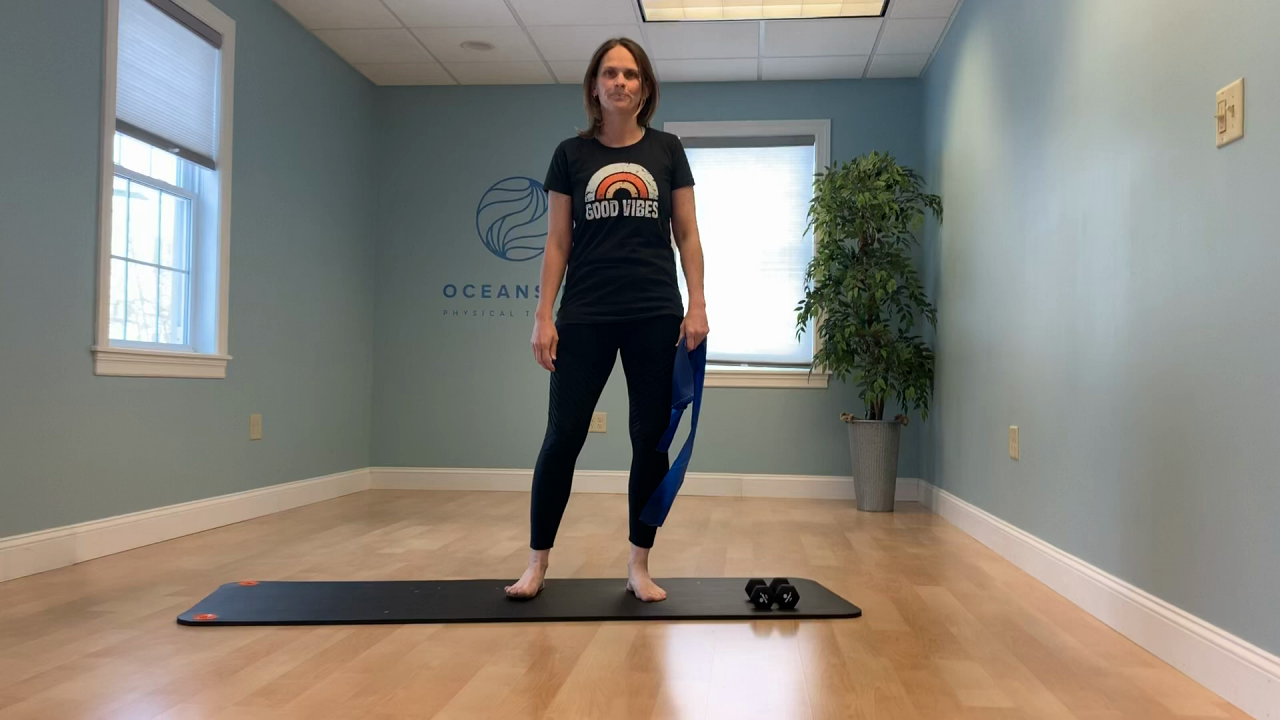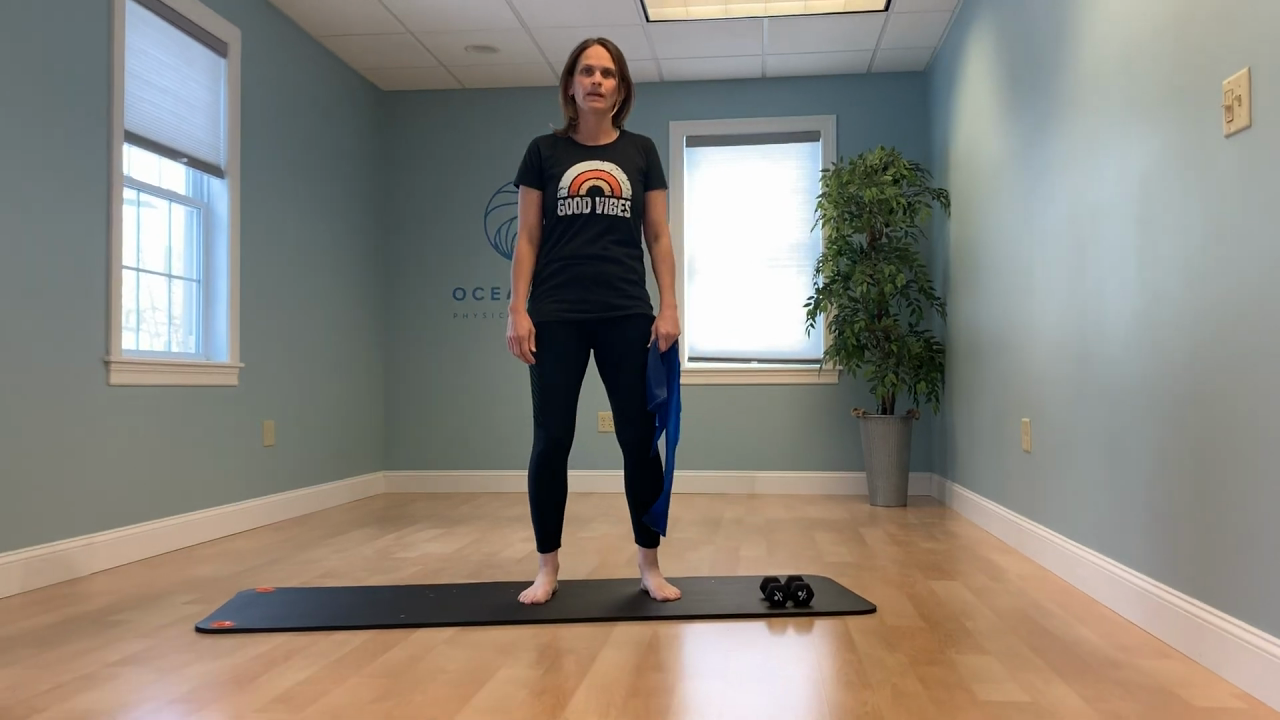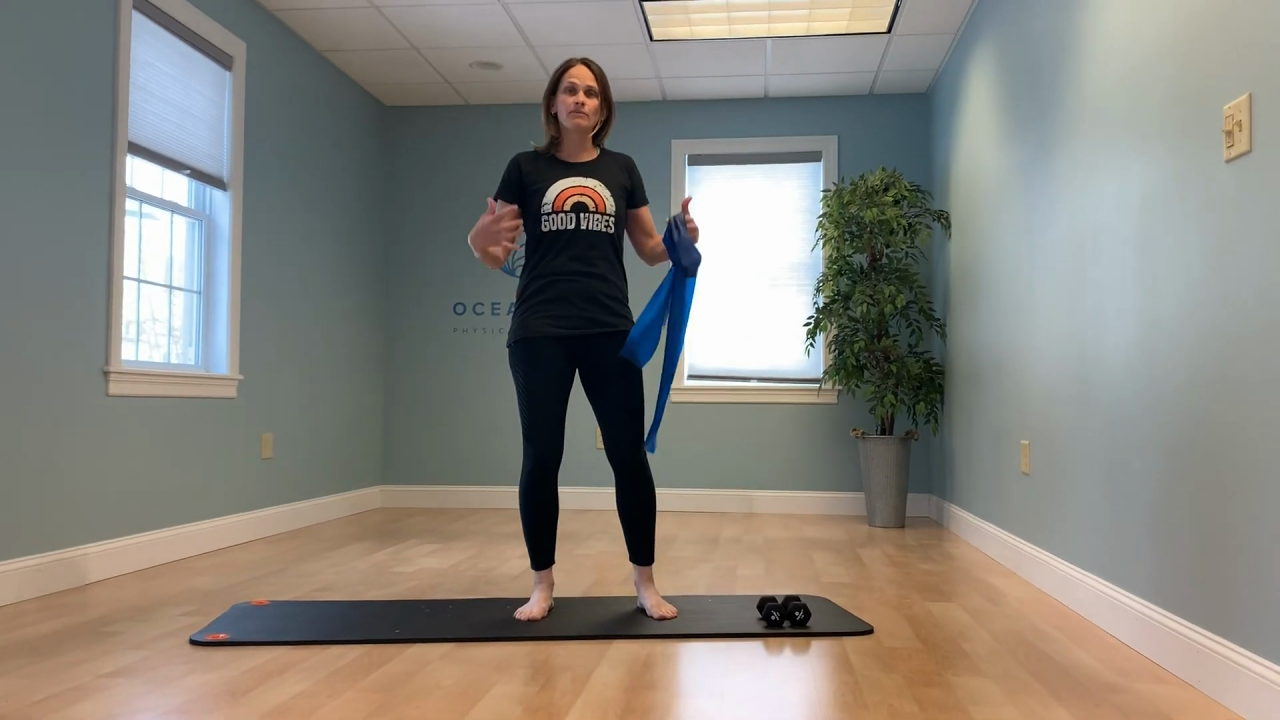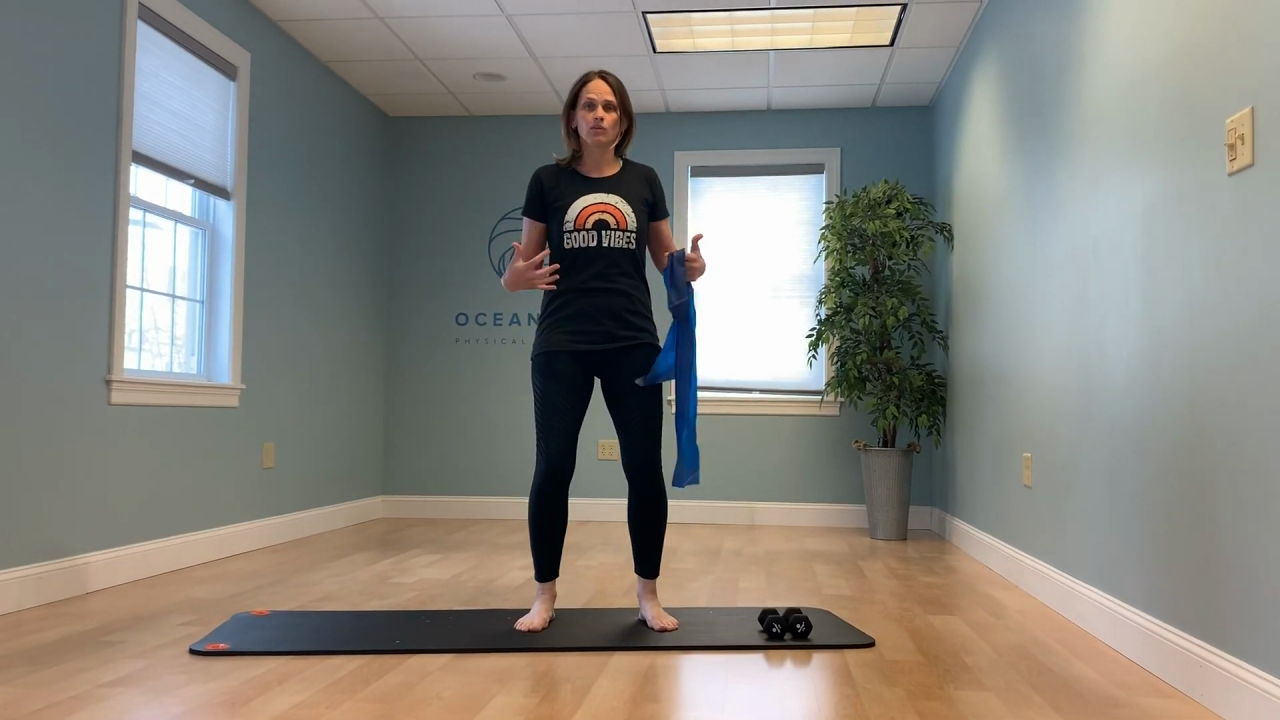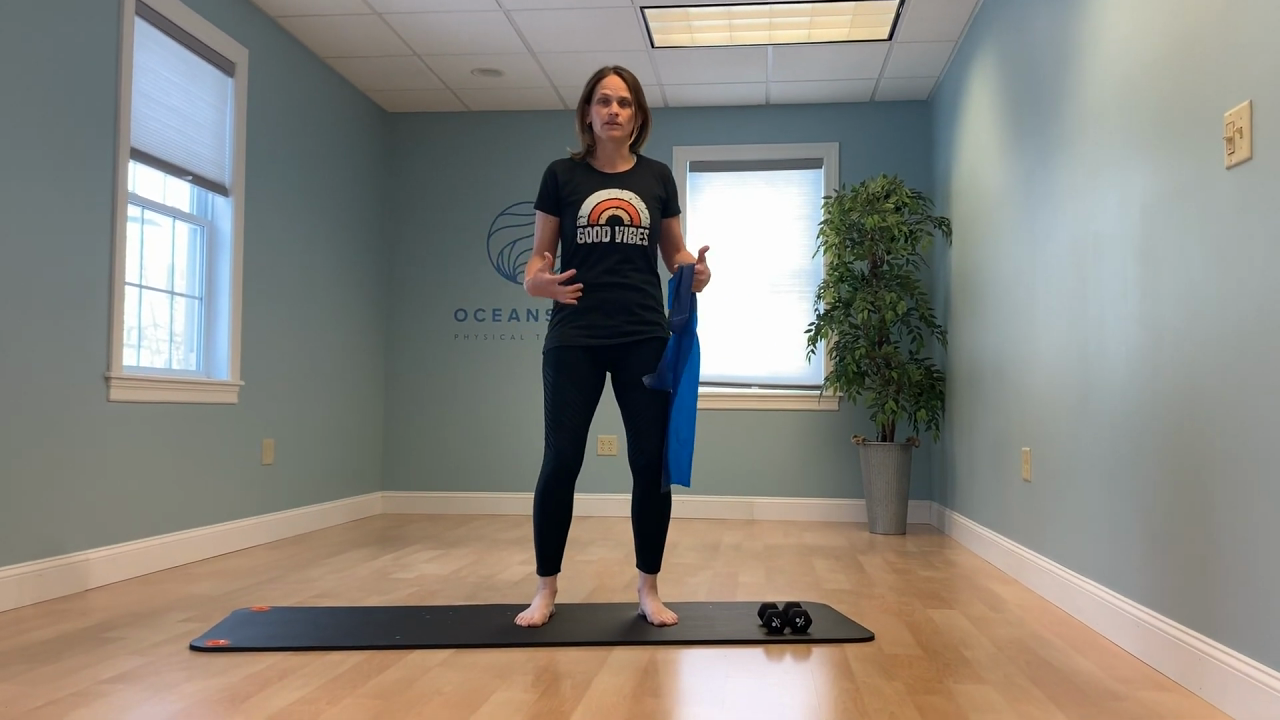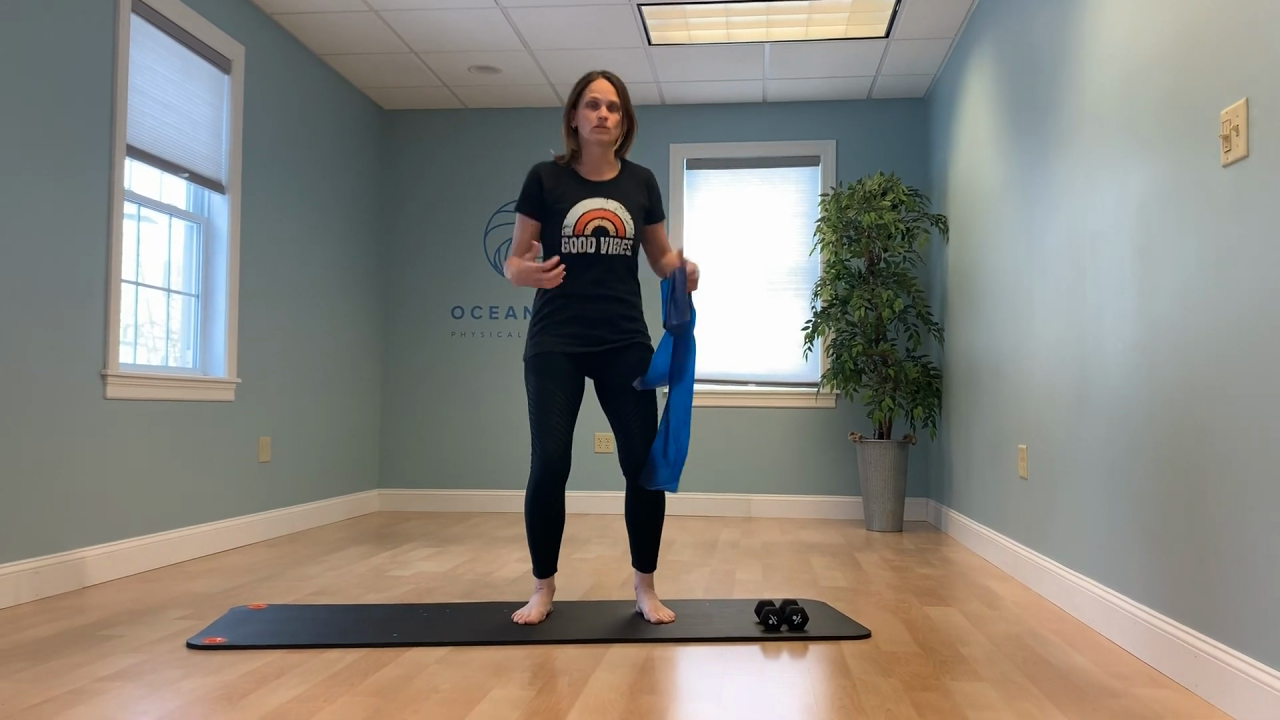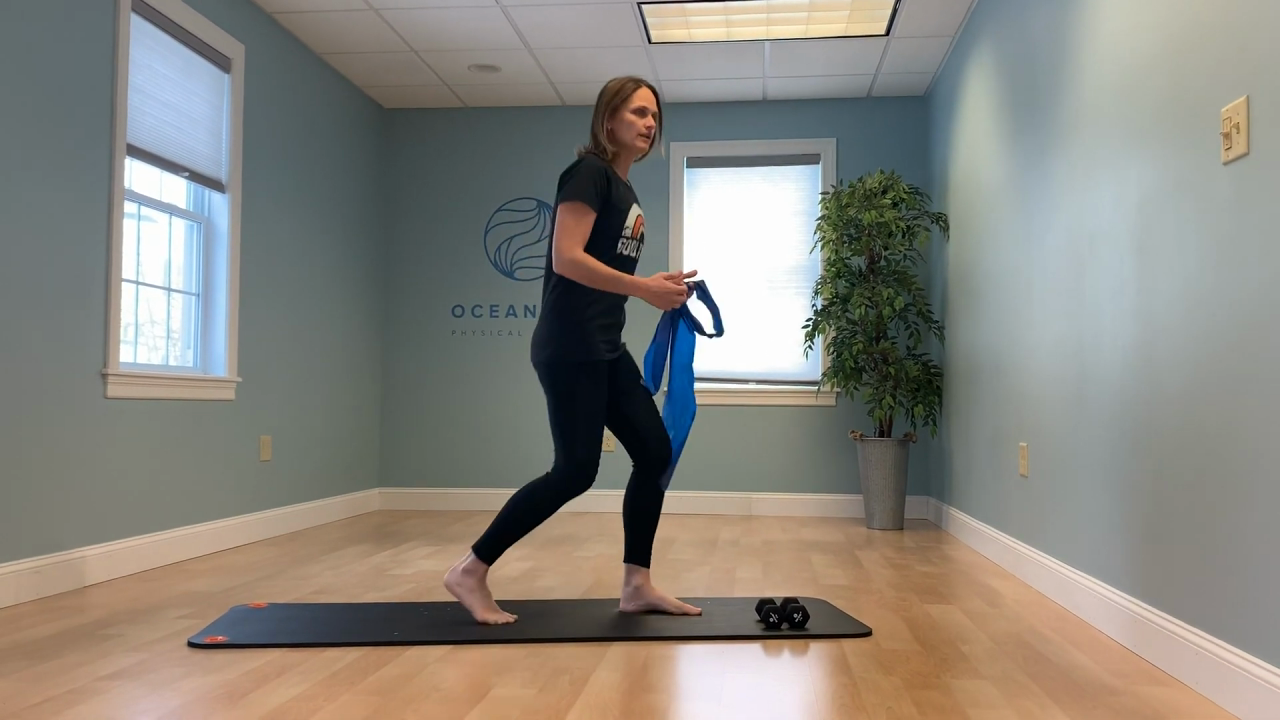
dt=0.7s
person 1, frame 1
left shoulder: (667, 150)
right shoulder: (571, 154)
left elbow: (687, 235)
right elbow: (558, 242)
left wrist: (696, 305)
right wrist: (543, 315)
left hip: (655, 316)
right hip: (584, 317)
left knee: (651, 441)
right knee: (562, 438)
left ankle: (639, 566)
right ankle: (537, 562)
person 1, frame 2
left shoulder: (641, 151)
right shoulder: (544, 151)
left elbow: (658, 237)
right elbow: (528, 237)
left wrist: (668, 307)
right wrist: (517, 309)
left hip: (627, 315)
right hip: (556, 315)
left knee: (640, 439)
right knee: (551, 441)
left ankle: (649, 565)
right ankle: (547, 568)
person 1, frame 3
left shoulder: (621, 169)
right shoulder: (525, 167)
left elbow: (650, 250)
right elbow: (496, 255)
left wrist: (682, 237)
right wrist: (479, 238)
left hip: (610, 330)
right hip: (540, 330)
left knee: (629, 454)
right knee: (541, 456)
left ankle: (645, 583)
right ankle: (542, 585)
person 1, frame 4
left shoulder: (644, 181)
right shoulder: (548, 181)
left elbow: (664, 256)
right elbow: (526, 260)
left wrist: (689, 265)
right wrist: (518, 275)
left hip: (633, 343)
right hip: (562, 344)
left knee: (645, 468)
right knee: (553, 467)
left ankle: (648, 595)
right ankle: (544, 596)
person 1, frame 5
left shoulder: (658, 177)
right shoulder: (562, 175)
left elbow: (674, 252)
right elbow: (539, 254)
left wrist: (696, 270)
right wrist: (535, 281)
left hip: (644, 338)
right hip: (574, 337)
left knee: (652, 461)
right knee: (561, 460)
left ankle: (649, 590)
right ankle: (545, 590)
person 1, frame 6
left shoulder: (641, 182)
right shoulder: (545, 179)
left elbow: (661, 257)
right elbow: (515, 261)
left wrist: (685, 271)
right wrist: (523, 273)
left hip: (625, 344)
right hip: (554, 344)
left knee: (643, 463)
right knee: (549, 465)
left ankle: (645, 587)
right ankle: (543, 588)
person 1, frame 7
left shoulder: (624, 187)
right shoulder: (590, 172)
right elbow: (567, 259)
left wrist: (658, 290)
right wrist: (644, 289)
left hip: (603, 347)
right hip: (570, 346)
left knee: (654, 451)
right knee: (575, 470)
left ankle: (636, 584)
right ankle: (471, 571)
